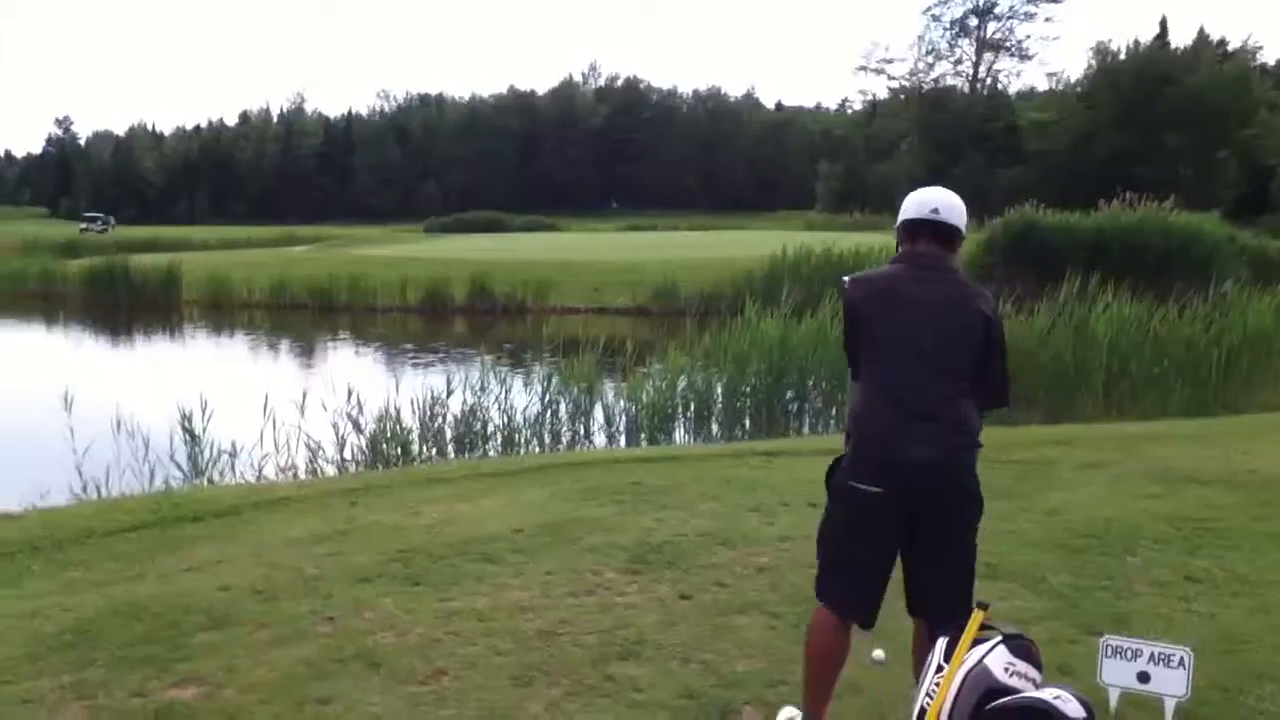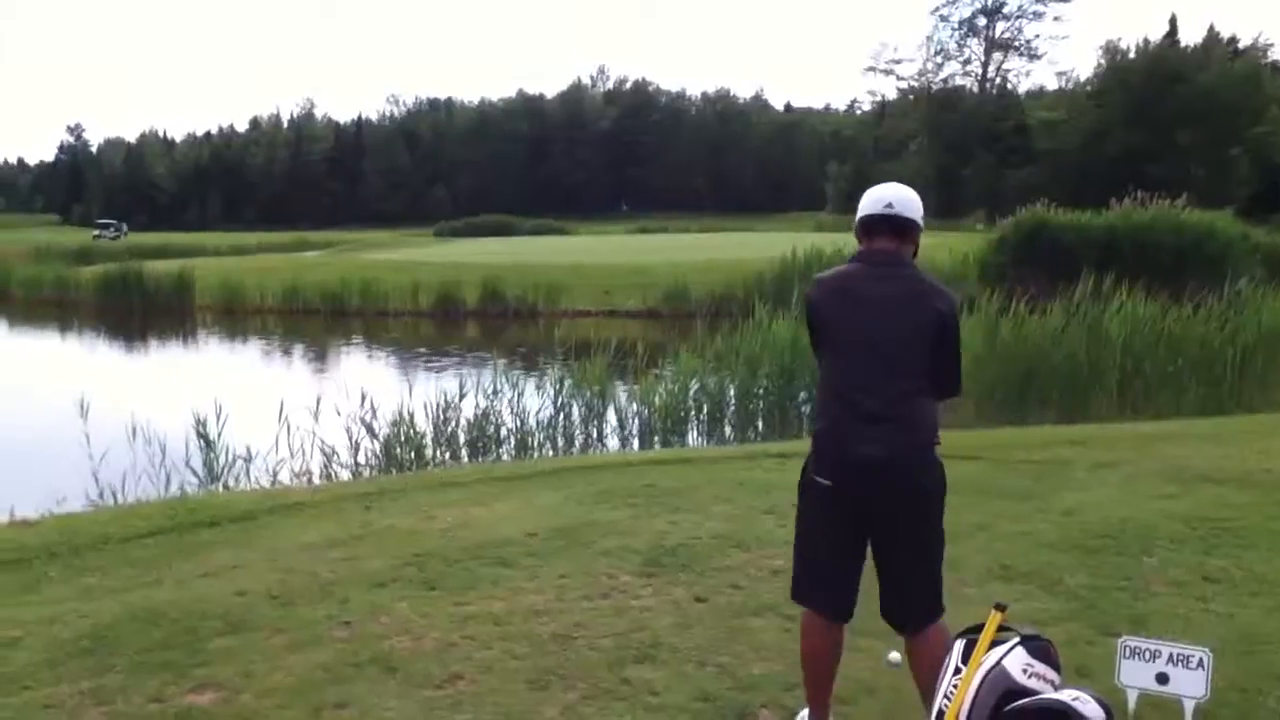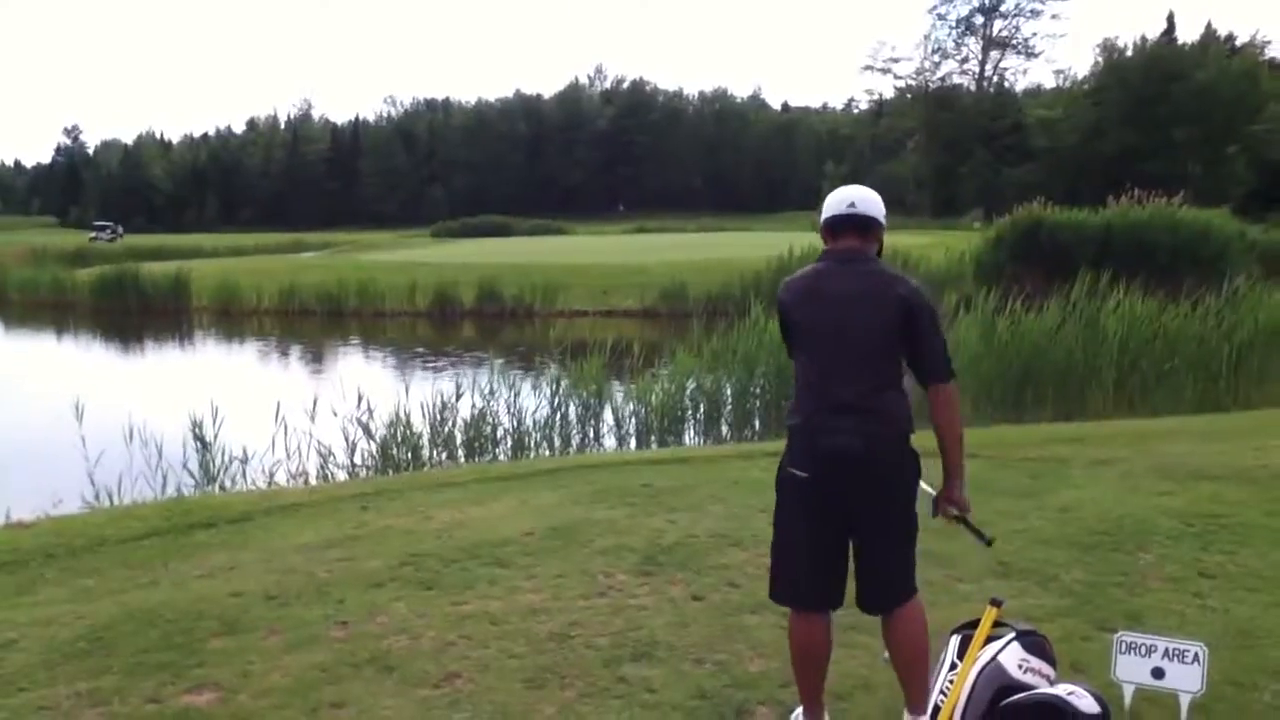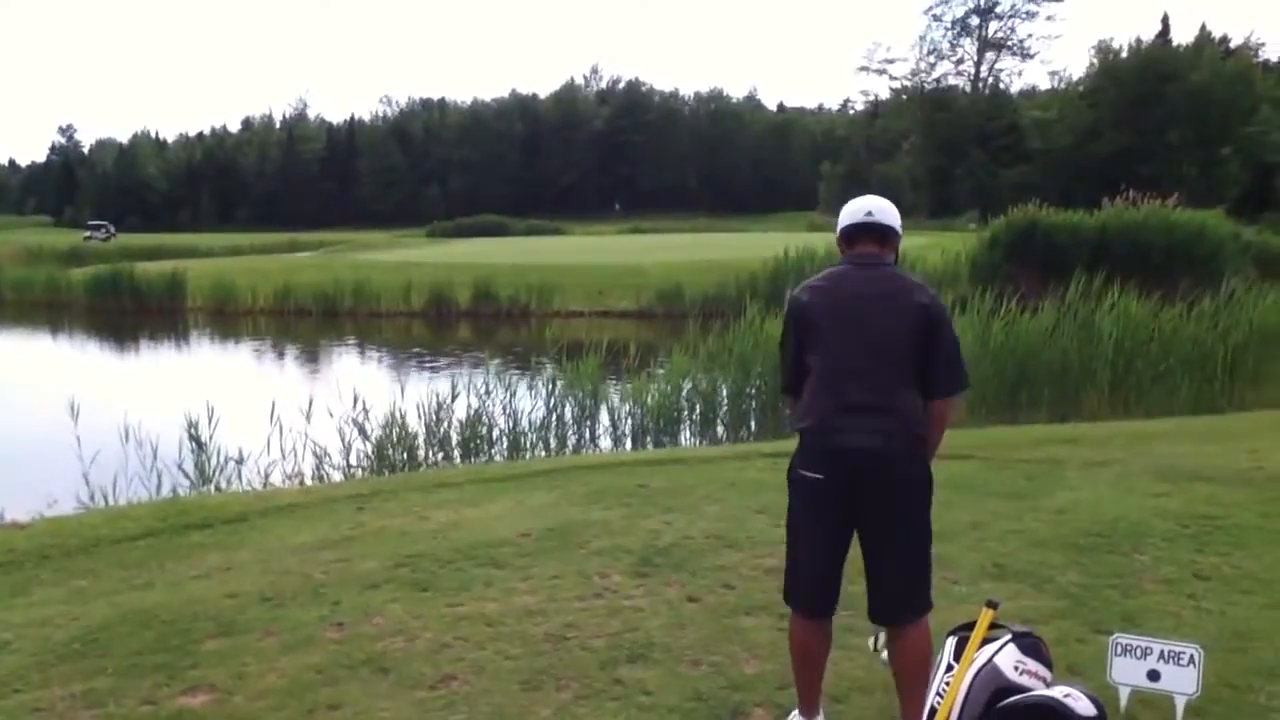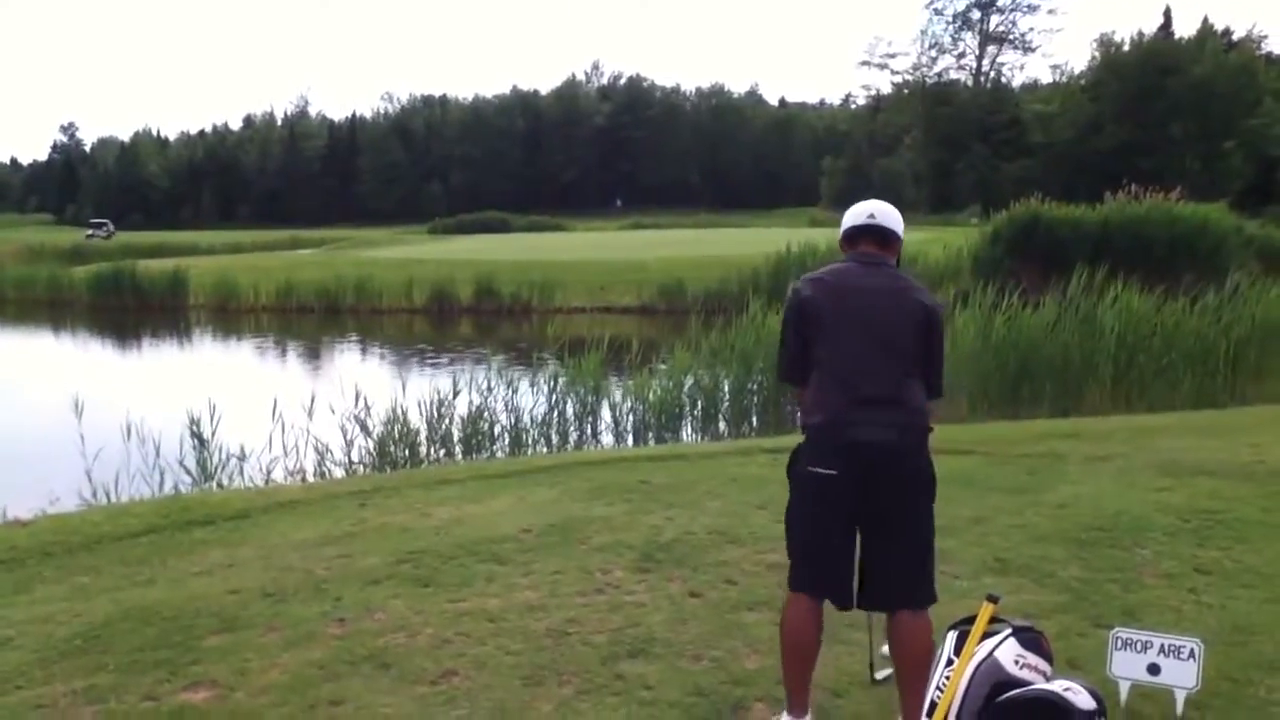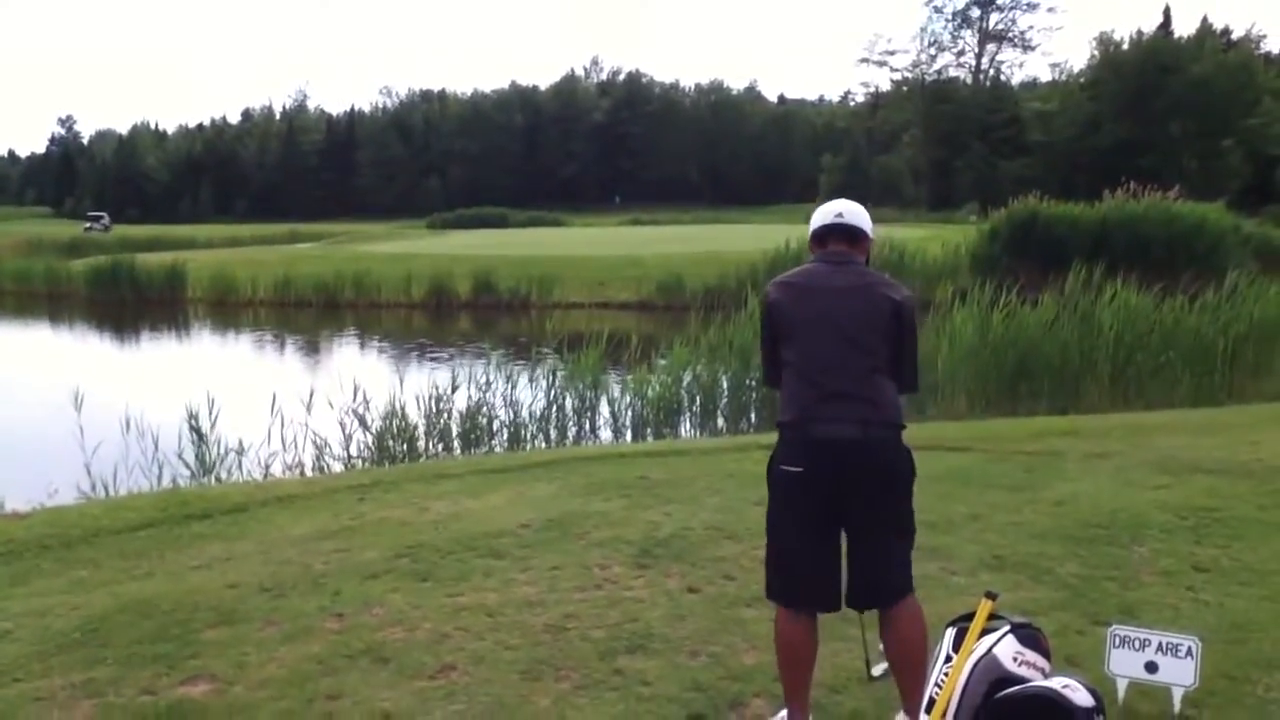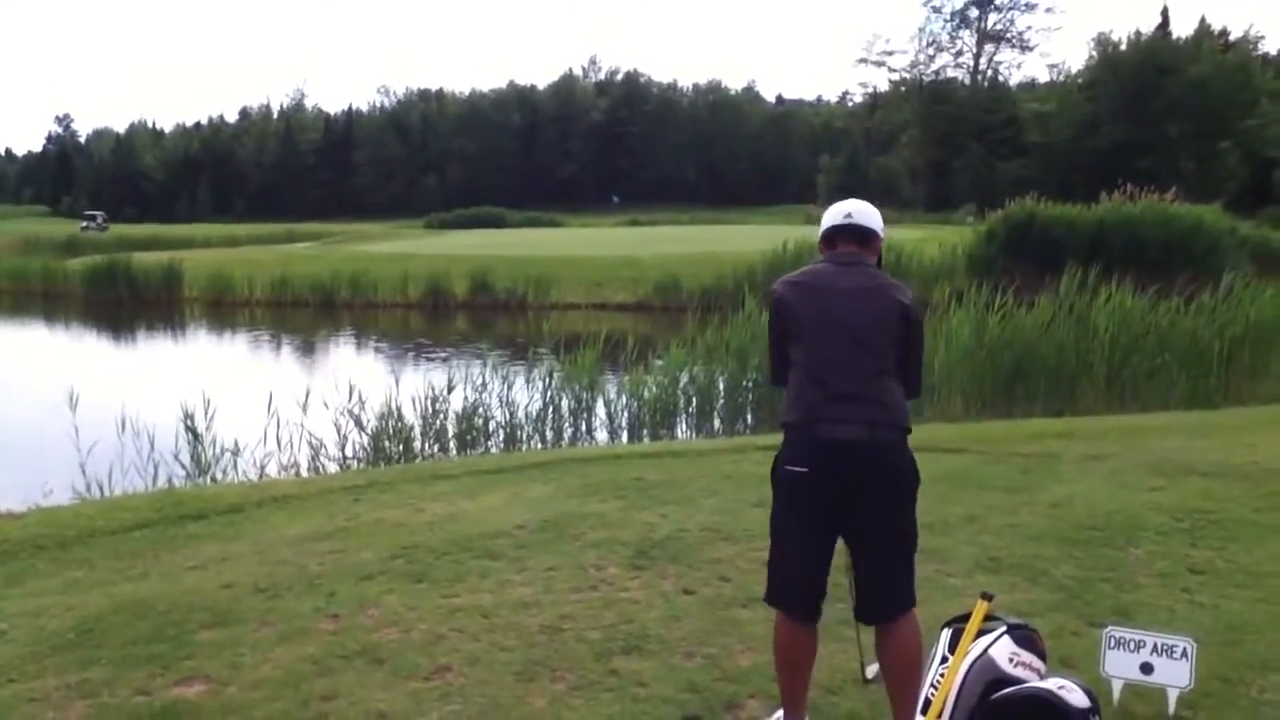
dt=0.3s
person 1, frame 1
left shoulder: (862, 291)
right shoulder: (980, 306)
right elbow: (989, 398)
left hip: (874, 465)
right hip: (950, 470)
left knee: (838, 602)
right knee: (940, 615)
person 1, frame 2
left shoulder: (822, 291)
right shoulder: (937, 301)
right elbow: (942, 389)
left hip: (836, 463)
right hip: (910, 465)
left knee: (822, 605)
right knee: (920, 612)
person 1, frame 3
left shoulder: (792, 293)
right shoulder: (904, 293)
right elbow: (941, 388)
right wrist: (953, 477)
left hip: (811, 456)
right hip: (883, 457)
left knee: (807, 599)
right knee: (897, 594)
person 1, frame 4
left shoulder: (807, 296)
right shoulder: (922, 301)
left elbow: (793, 390)
right elbow: (942, 399)
left hip: (823, 458)
right hip: (896, 460)
left knee: (810, 601)
right knee: (906, 607)
person 1, frame 5
left shoulder: (809, 290)
right shoulder: (921, 300)
left elbow: (797, 382)
right elbow: (928, 390)
left hip: (829, 452)
right hip: (903, 453)
left knee: (807, 589)
right knee: (909, 598)
person 1, frame 6
left shoulder: (780, 292)
right shoulder: (893, 296)
right elbow: (902, 383)
left hip: (804, 451)
right hip: (877, 449)
left knee: (794, 596)
right knee: (896, 590)
person 1, frame 7
left shoulder: (787, 291)
right shoulder: (900, 299)
right elbow: (907, 388)
left hip: (808, 453)
right hip: (882, 454)
left knee: (795, 601)
right knee: (892, 606)
